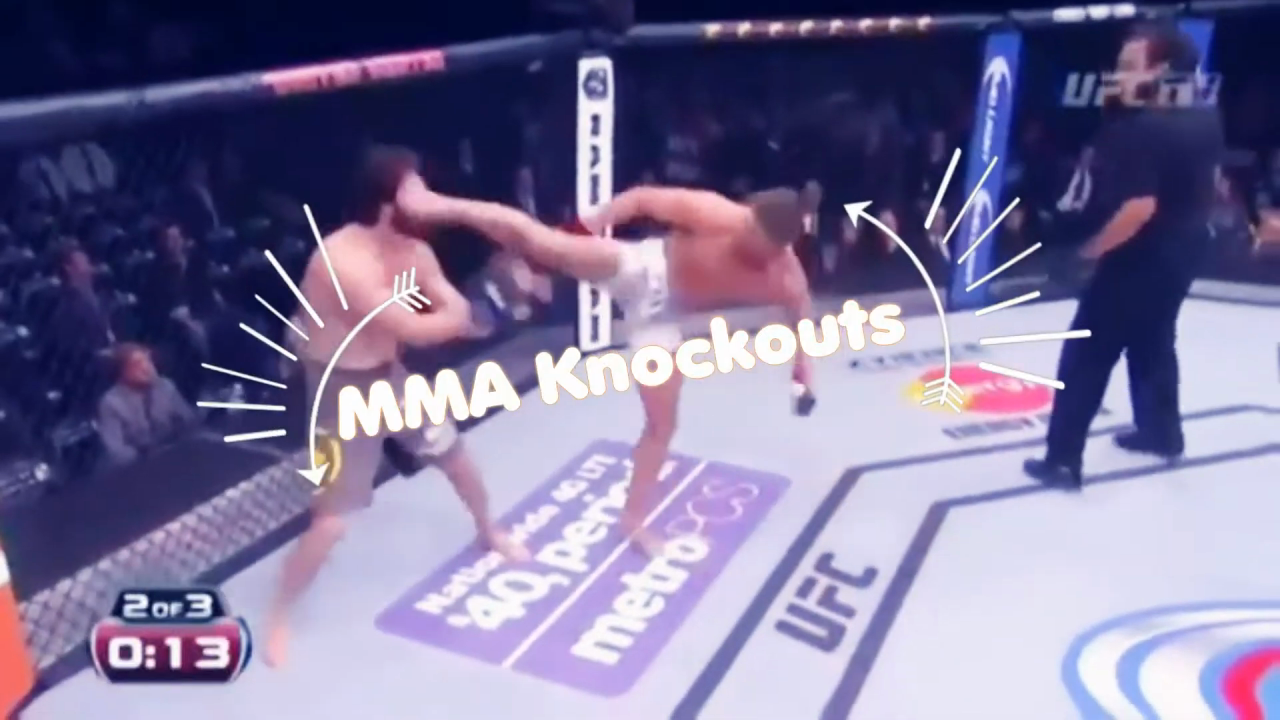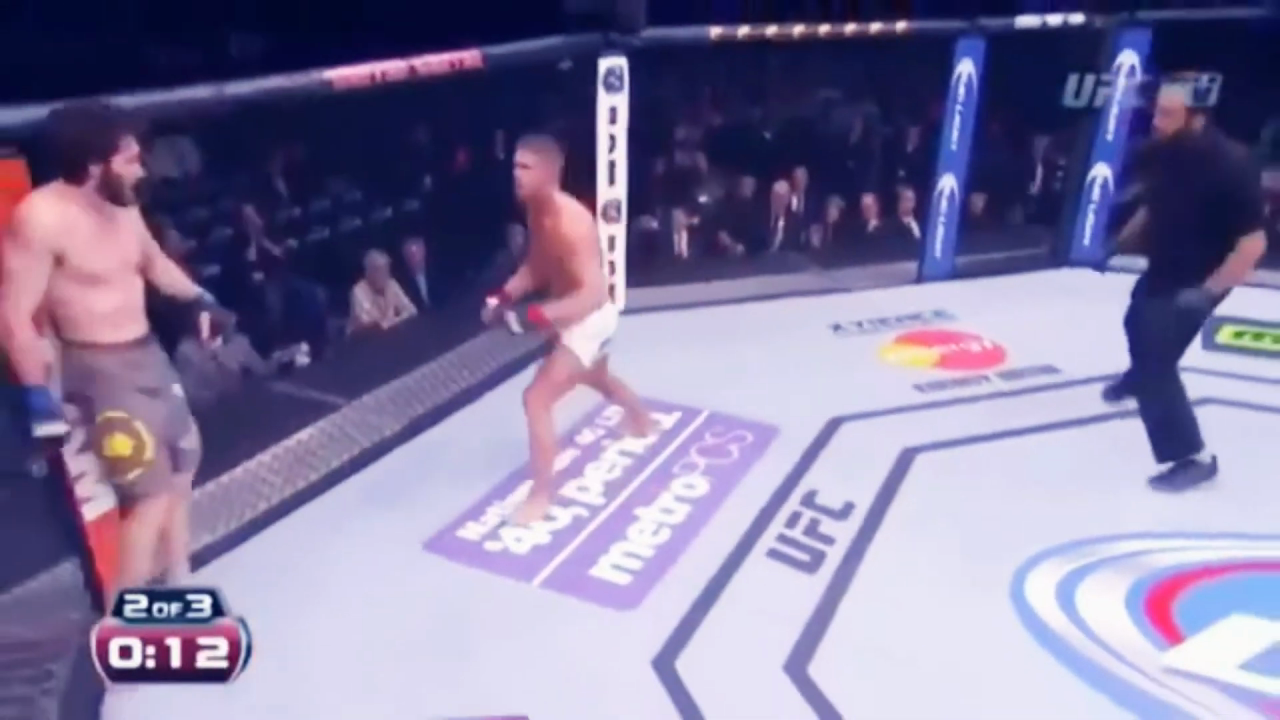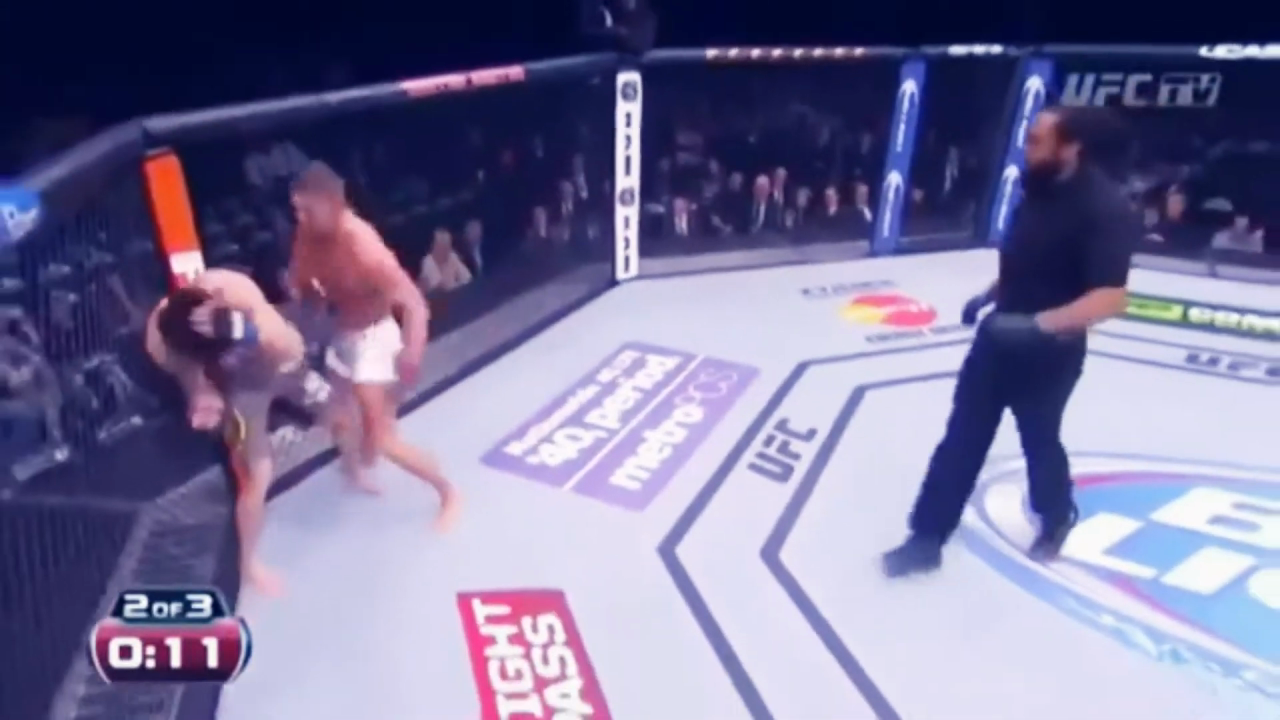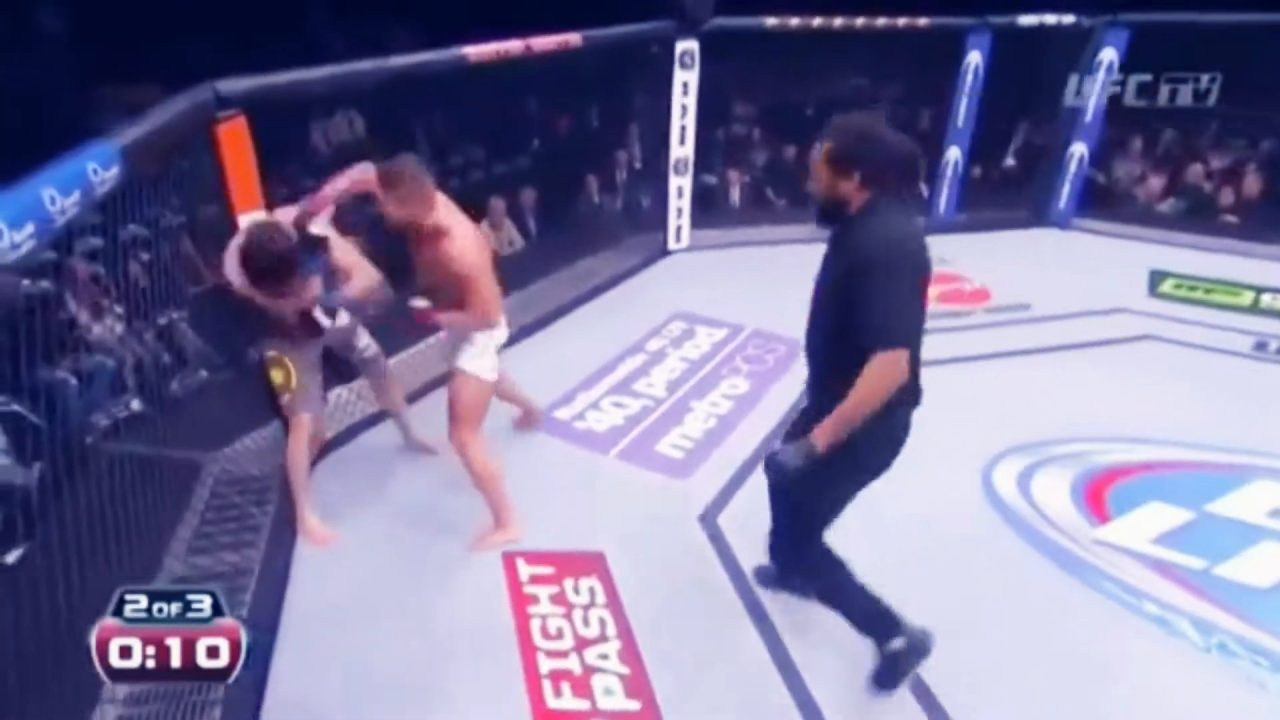
dt=1s
person 1, frame 1
left shoulder: (1149, 125)
right shoulder: (1204, 112)
left elbow: (1140, 208)
right elbow: (1206, 181)
left wrist: (1088, 251)
left hip: (1141, 256)
right hip: (1183, 250)
left knee: (1086, 356)
right knee: (1152, 339)
left ankle: (1063, 460)
right ankle: (1161, 433)
person 1, frame 2
left shoulder: (1228, 165)
right shoulder: (1160, 151)
left elbow: (1253, 241)
left wrist: (1207, 290)
right wrist: (1122, 239)
left hip: (1192, 285)
right hip: (1161, 272)
left knee: (1155, 361)
right knee: (1139, 327)
left ankle: (1195, 458)
right ankle: (1139, 380)
person 1, frame 3
left shoulder: (1104, 207)
right shoulder: (1038, 187)
left elbow: (1109, 298)
left wrist: (1035, 324)
right wrist: (989, 295)
left hip: (1049, 350)
right hip: (1003, 334)
left knee: (1039, 444)
right knee: (961, 437)
left ankle: (1057, 519)
right ankle: (927, 538)
person 1, frame 4
left shoulder: (879, 246)
right shoulder: (881, 226)
left elbow: (889, 367)
left wrist: (814, 440)
left hip: (864, 419)
right hip: (856, 406)
left knee: (793, 534)
right knee: (791, 479)
left ankle: (894, 636)
right ankle: (798, 569)
person 2, frame 1
left shoulder: (410, 247)
right shoulder: (344, 261)
left elbow: (448, 308)
right elbow: (414, 329)
right wrist: (480, 316)
left hip: (386, 376)
right hip: (337, 389)
left knee: (458, 460)
right knee: (331, 523)
left ankle: (490, 534)
right ankle: (278, 617)
person 2, frame 2
left shoulder: (122, 206)
right shoulder: (41, 218)
left elbow: (155, 263)
left wrist: (198, 299)
left hip: (149, 356)
right hip: (101, 371)
left knee: (179, 473)
right knee: (153, 496)
left ankle: (179, 583)
person 2, frame 3
left shoulder: (234, 288)
right shoulder: (161, 340)
left elbow: (293, 349)
right elbow: (198, 387)
left wrist: (247, 334)
right wrist: (205, 401)
left hip: (272, 364)
right hip: (237, 387)
right knee: (259, 475)
right ankle: (249, 566)
person 2, frame 4
left shoulder: (308, 227)
right shoulder: (237, 269)
left elbow: (371, 280)
right elbow: (293, 311)
left wrist: (331, 299)
left hip: (328, 312)
right hip: (288, 332)
left knee: (377, 366)
right knee: (305, 420)
left ankle: (409, 436)
person 3, frame 1
left shoulder: (785, 281)
right shoulder: (717, 215)
left elbow: (801, 322)
right elbow: (644, 198)
left wrist: (804, 375)
right wrist: (589, 227)
left hip: (661, 312)
right hip: (648, 271)
left knee: (661, 428)
right knee: (544, 241)
left ankle: (635, 521)
right ankle: (443, 206)
person 3, frame 2
left shoulder: (568, 225)
right shoulder: (540, 213)
left elbow: (592, 292)
right elbow: (536, 267)
left wrist: (543, 316)
right wrist: (504, 296)
left hip: (590, 319)
right hip: (584, 317)
left knee: (537, 400)
right knee: (596, 377)
left ankle: (540, 495)
right ankle: (641, 421)
person 3, frame 3
left shoulder: (364, 252)
right shoulder: (309, 232)
left elbow: (415, 308)
right elbow: (298, 279)
left wrist: (411, 358)
right wrist: (306, 288)
left hip: (372, 339)
right hip: (346, 336)
left knee: (383, 440)
right knee: (339, 419)
left ankle: (448, 494)
right ankle: (358, 468)
person 3, frame 4
left shoulder: (460, 251)
right shoulder: (427, 197)
left elbow: (485, 318)
right elbow: (366, 172)
left wrist: (434, 316)
right wrist: (320, 200)
left hip: (476, 333)
right hip: (458, 319)
left knee: (464, 438)
right knee: (487, 380)
left ankle: (506, 523)
right ankle: (530, 409)
